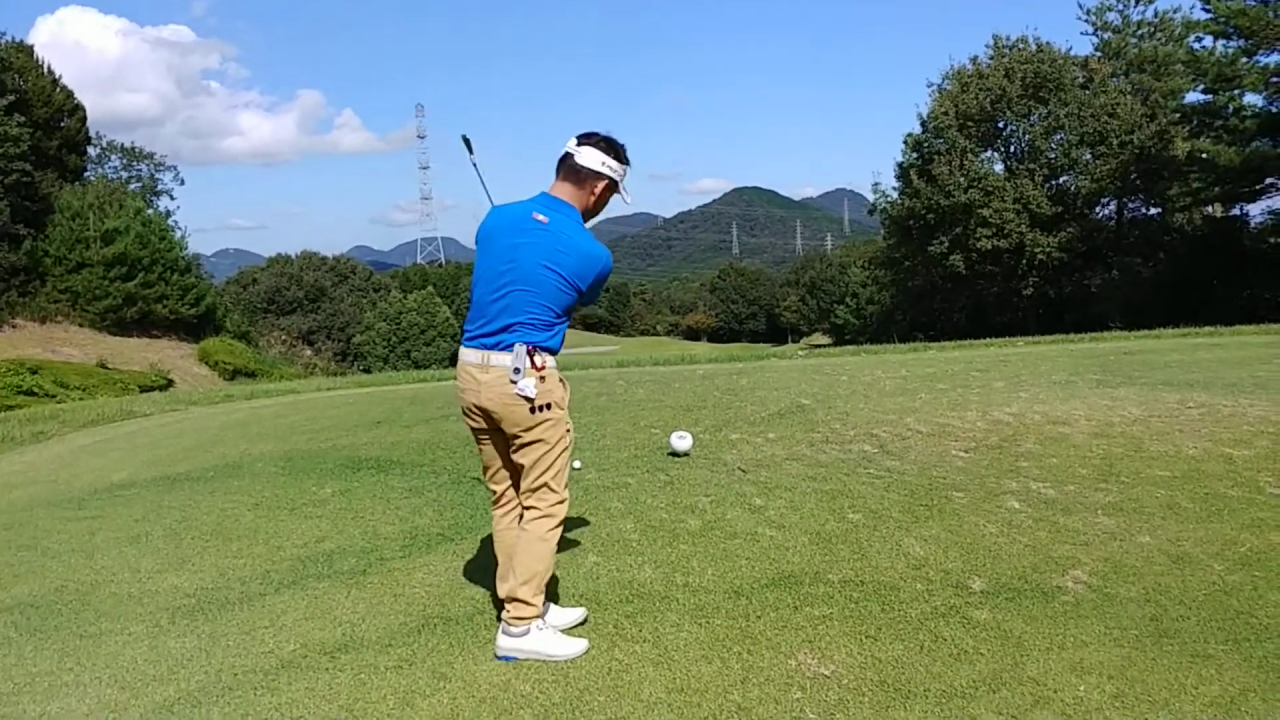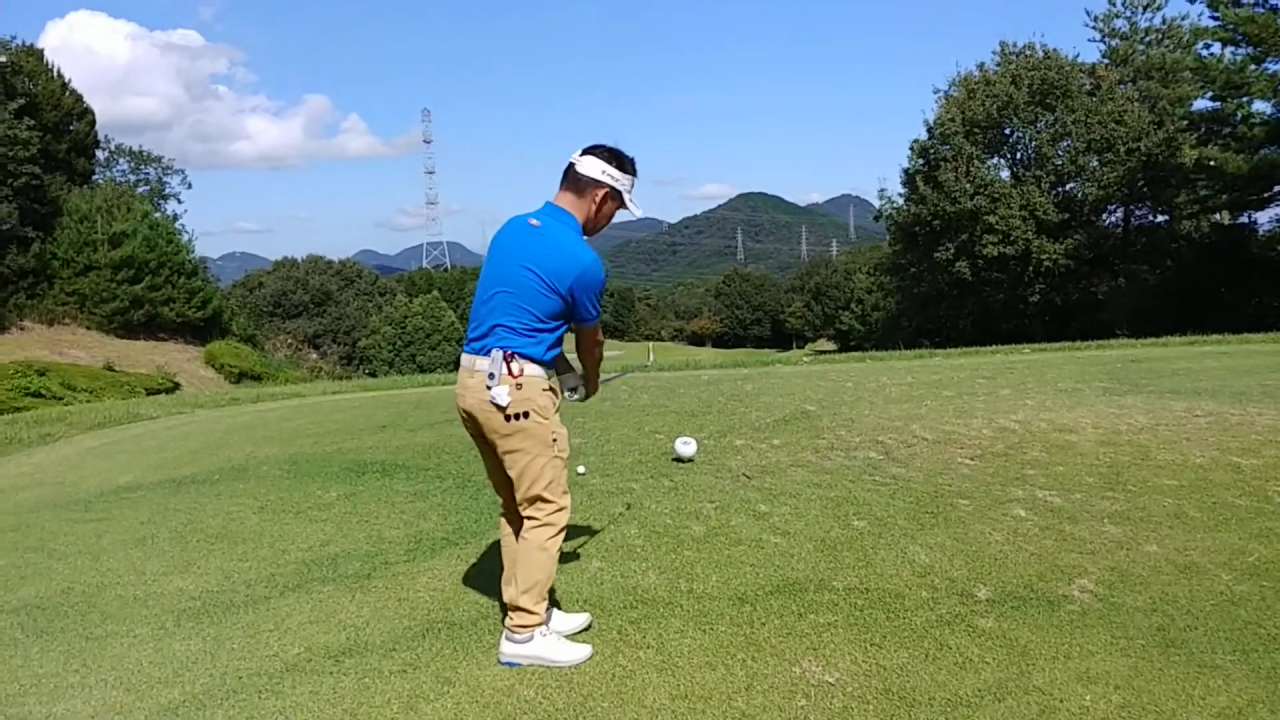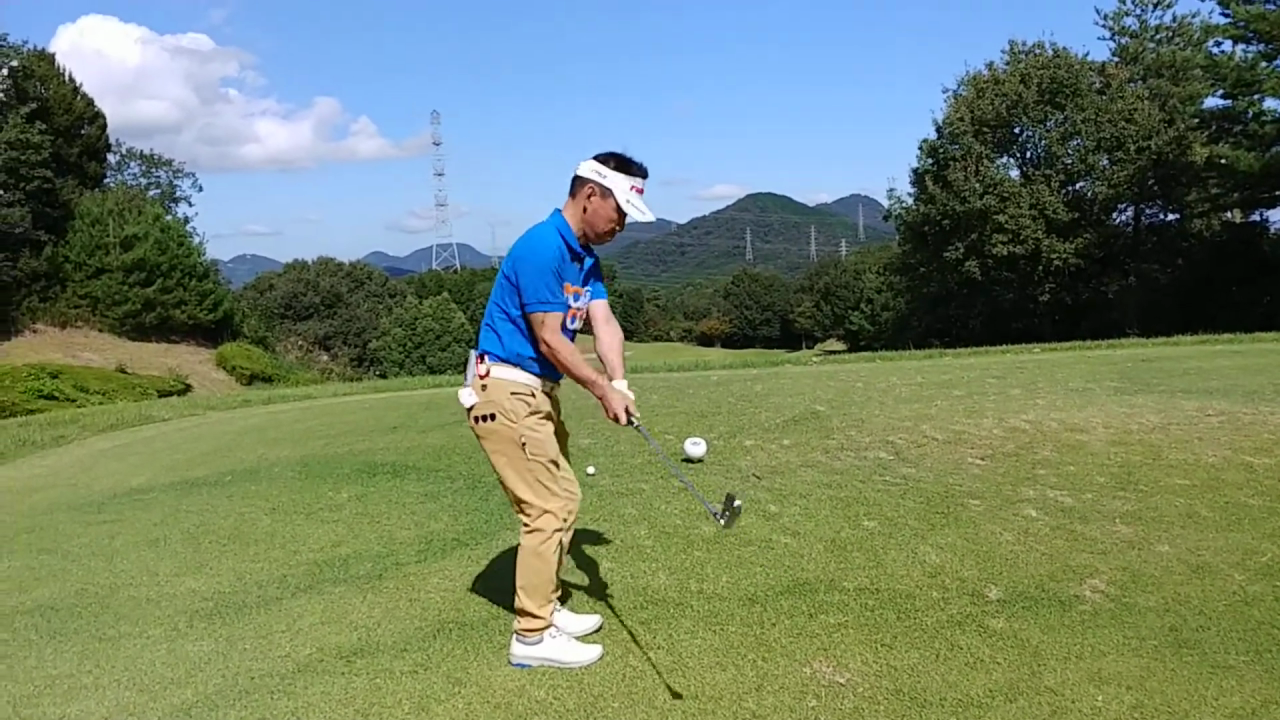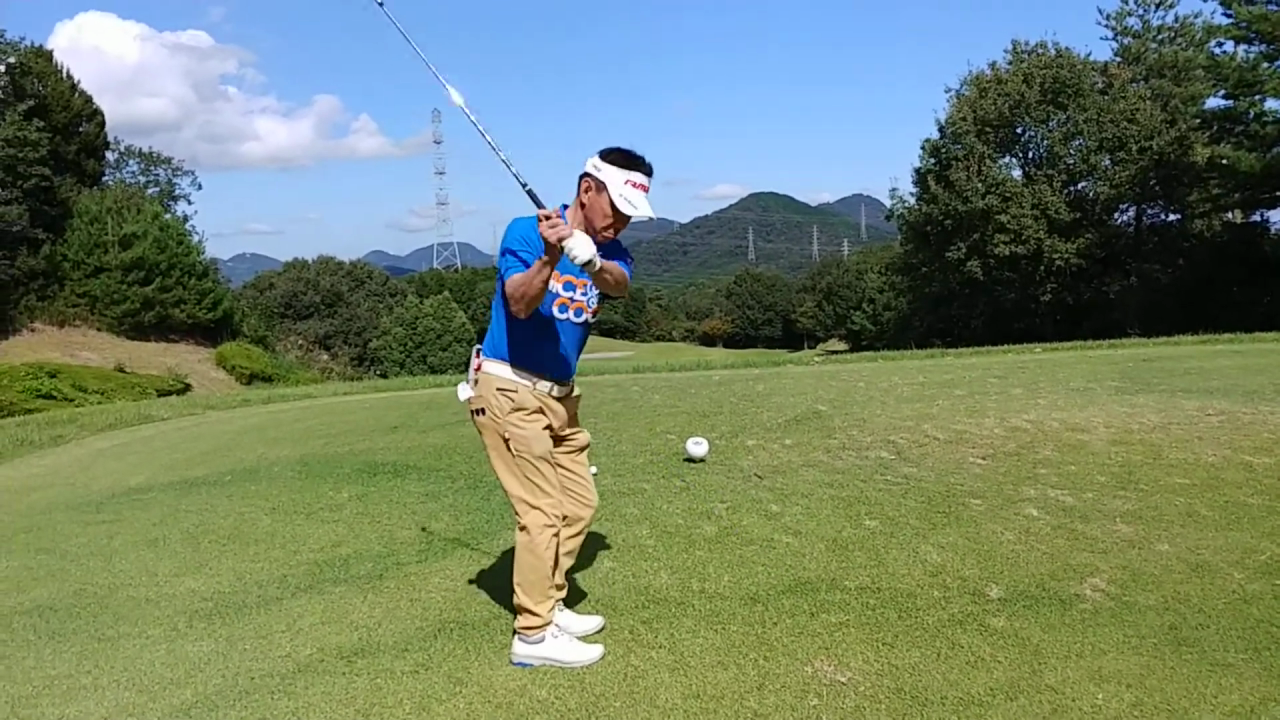
dt=0.3s
person 1, frame 1
left shoulder: (496, 218)
right shoulder: (594, 256)
left hip: (472, 372)
right hip: (527, 380)
left knee: (508, 497)
right knee: (544, 503)
left ankle: (524, 604)
right ankle: (520, 628)
person 1, frame 2
left shoulder: (514, 229)
right shoulder: (581, 260)
right elbow: (590, 341)
left wrist: (561, 373)
right wrist: (587, 381)
left hip: (479, 380)
right hip: (515, 387)
left knee: (520, 505)
right knee: (546, 508)
left ankle: (529, 608)
right ankle: (523, 634)
person 1, frame 3
left shoulder: (585, 259)
right shoulder: (543, 247)
left elbow: (604, 324)
right elbow: (549, 339)
left wrist: (619, 384)
right wrist: (602, 389)
left hip: (528, 392)
right hip: (505, 391)
left knee: (561, 503)
right knee: (545, 511)
left ankle: (544, 608)
right ankle: (532, 636)
person 1, frame 4
left shoulder: (614, 253)
right shoulder: (526, 233)
left elbow: (617, 284)
right elbow: (519, 303)
left wrist: (588, 255)
right wrist: (548, 251)
left hip: (560, 394)
right hip: (510, 389)
left knee: (578, 504)
right knee: (541, 513)
left ankle: (548, 608)
right ankle: (532, 635)
